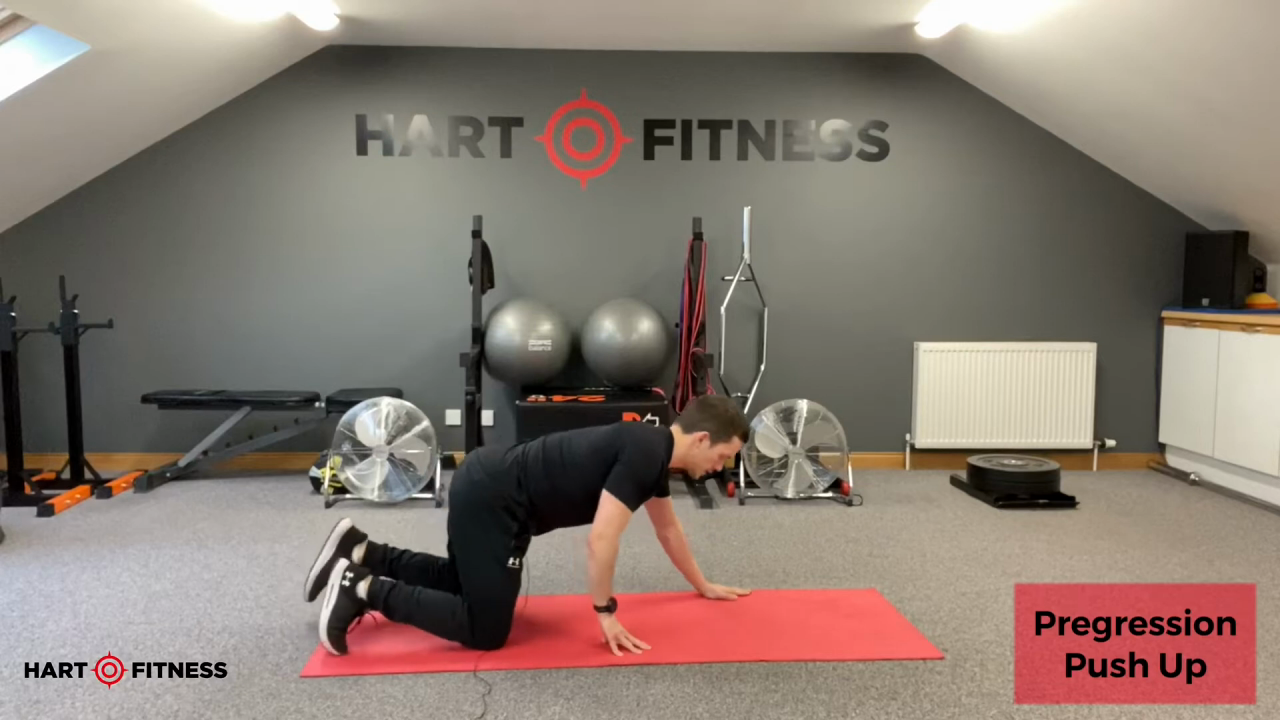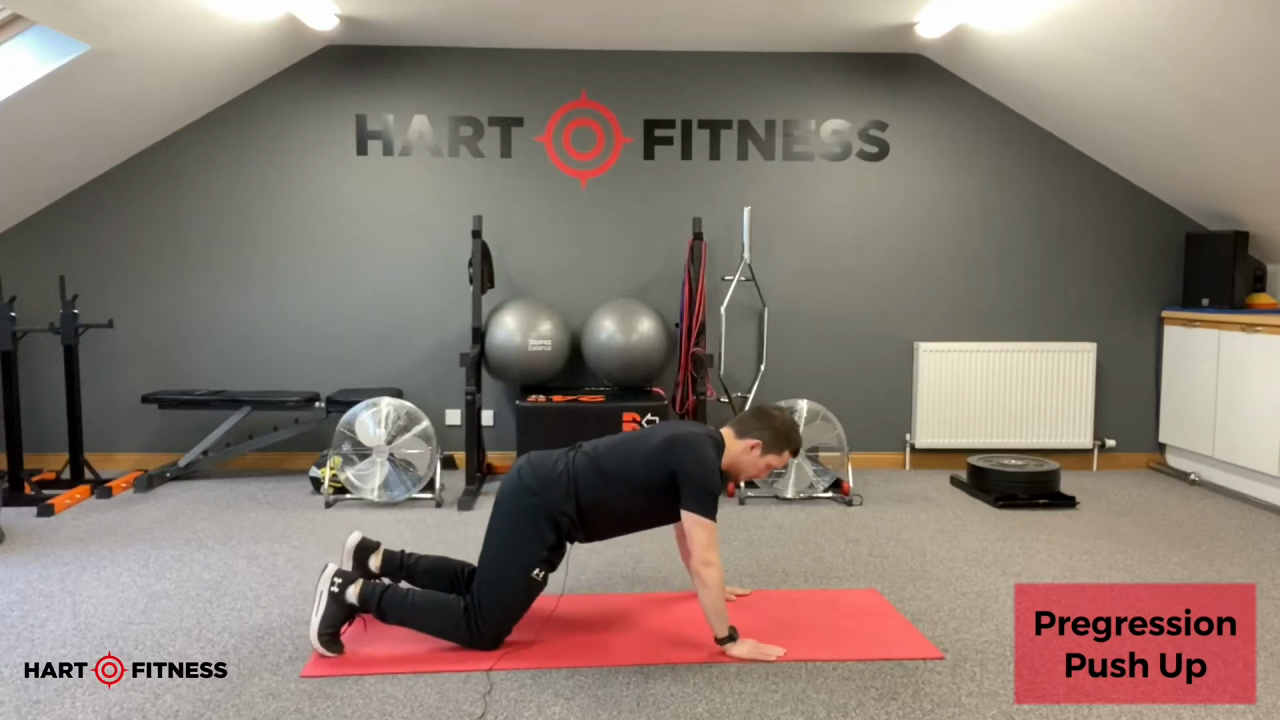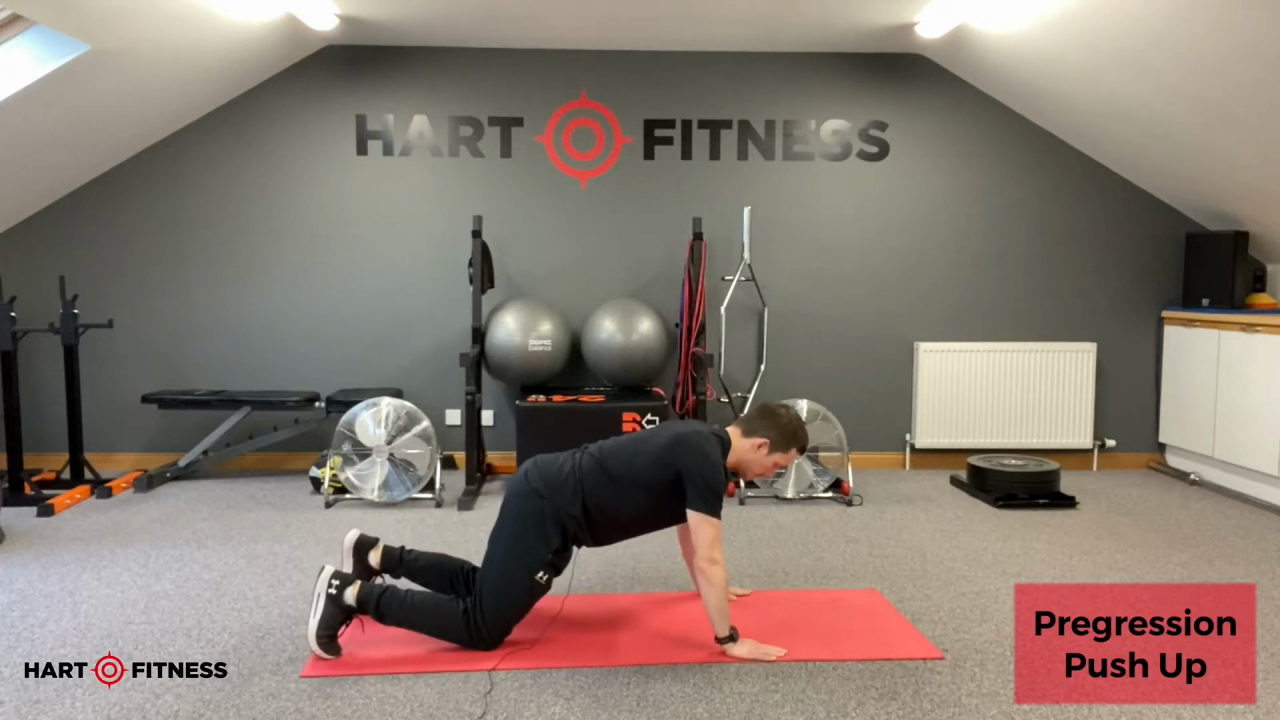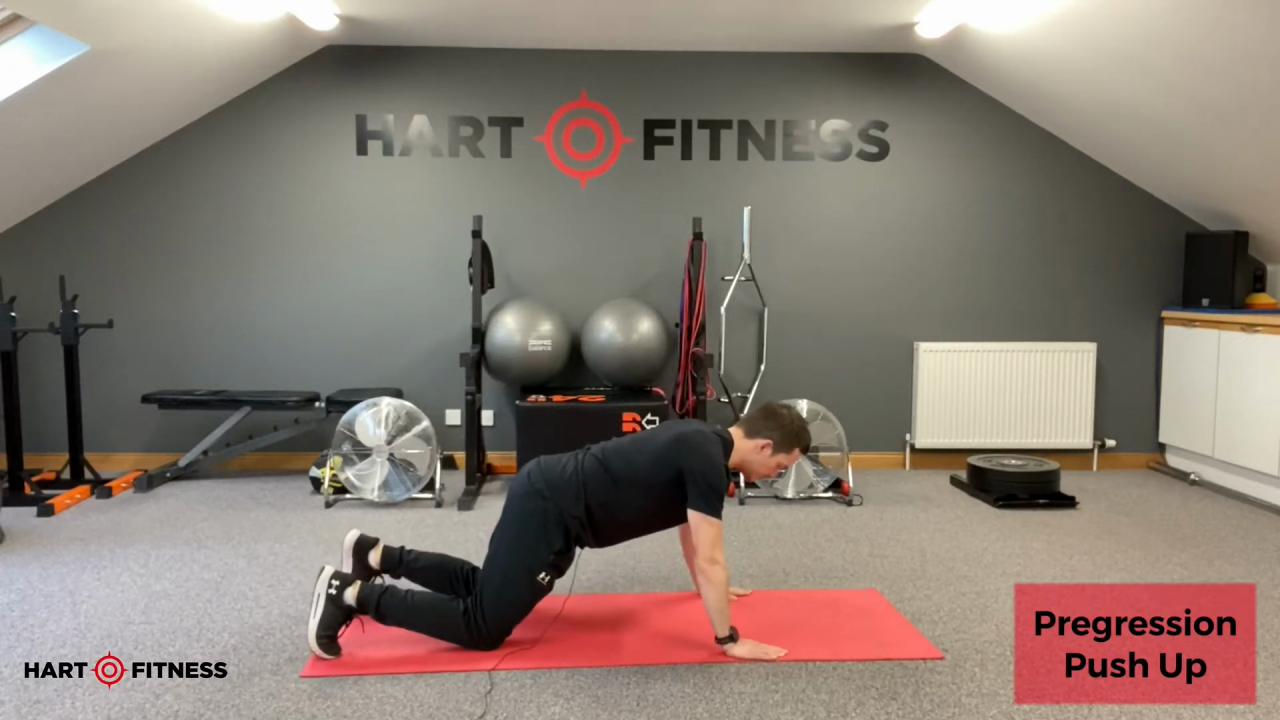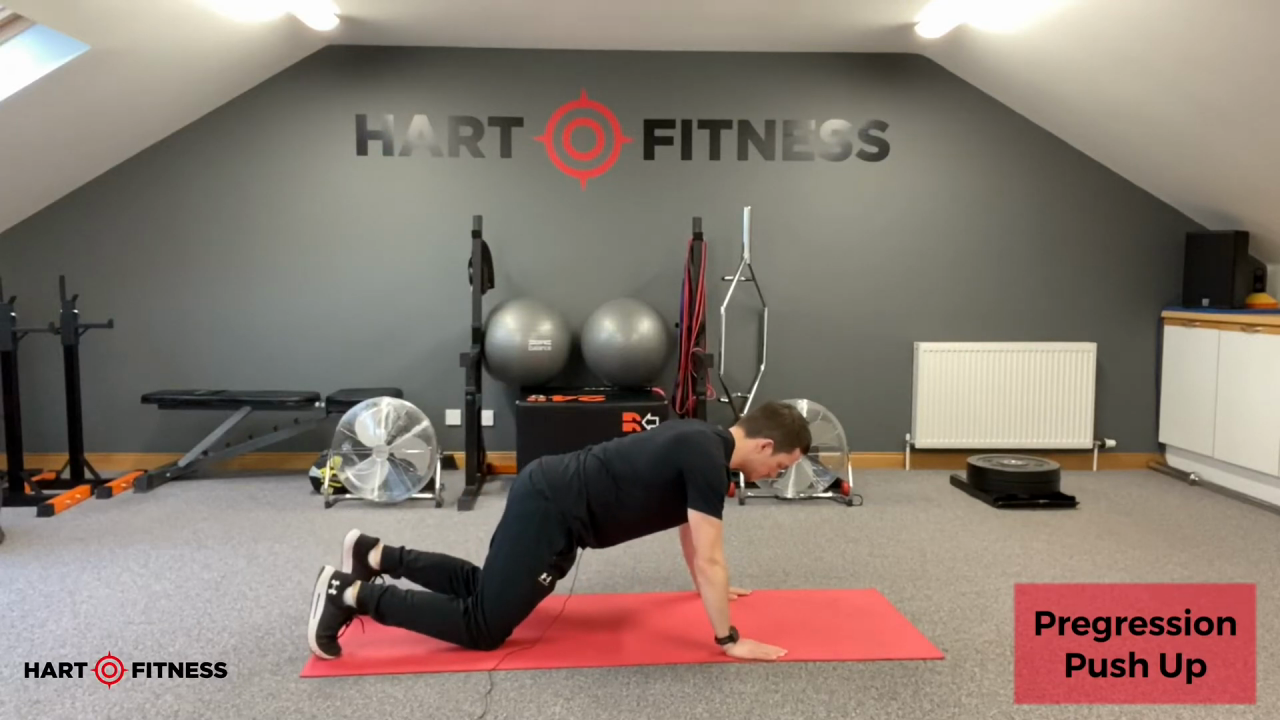
dt=1s
person 1, frame 1
left shoulder: (654, 453)
right shoulder: (645, 452)
left elbow: (668, 528)
right elbow: (601, 539)
left wrist: (704, 586)
right wrist: (605, 612)
left hip: (486, 486)
right hip: (489, 498)
left knee: (466, 585)
right knee: (487, 631)
left ankle: (360, 553)
right ankle: (362, 588)
person 1, frame 2
left shoulder: (696, 443)
right shoulder: (701, 461)
left elbow: (685, 532)
right elbow: (704, 560)
left wrist: (710, 587)
right wrist: (728, 640)
left hip: (538, 489)
right hip: (539, 504)
left knee: (486, 588)
right knee: (482, 627)
left ankle: (376, 560)
right ankle: (352, 591)
person 1, frame 3
left shoulder: (700, 441)
right shoulder: (706, 461)
left elbow: (688, 532)
right elbow: (708, 558)
left wrist: (710, 588)
right wrist: (728, 639)
left hip: (545, 492)
right hip: (546, 508)
left knee: (485, 589)
right knee: (482, 627)
left ankle: (375, 556)
right ankle: (350, 593)
person 1, frame 4
left shoulder: (701, 441)
right shoulder: (708, 460)
left elbow: (689, 529)
right elbow: (709, 559)
left wrist: (712, 588)
right wrist: (729, 639)
left hip: (547, 494)
right hip: (548, 510)
left knee: (486, 589)
right knee: (483, 626)
left ankle: (375, 555)
right ankle: (351, 594)
person 1, frame 5
left shoulder: (702, 441)
right shoulder: (708, 461)
left elbow: (688, 526)
right elbow: (709, 559)
left wrist: (710, 587)
right wrist: (729, 639)
left hip: (548, 494)
right hip: (550, 511)
left knee: (487, 588)
right knee: (483, 626)
left ankle: (375, 555)
right ankle: (350, 594)
